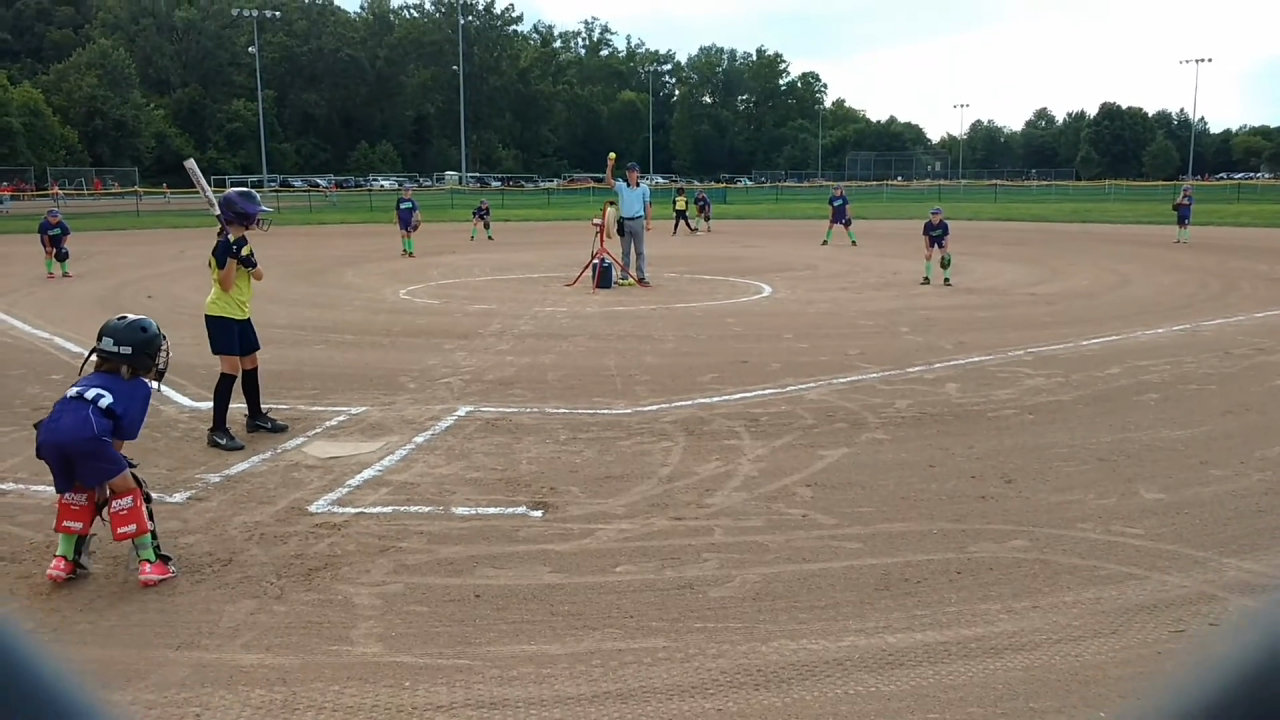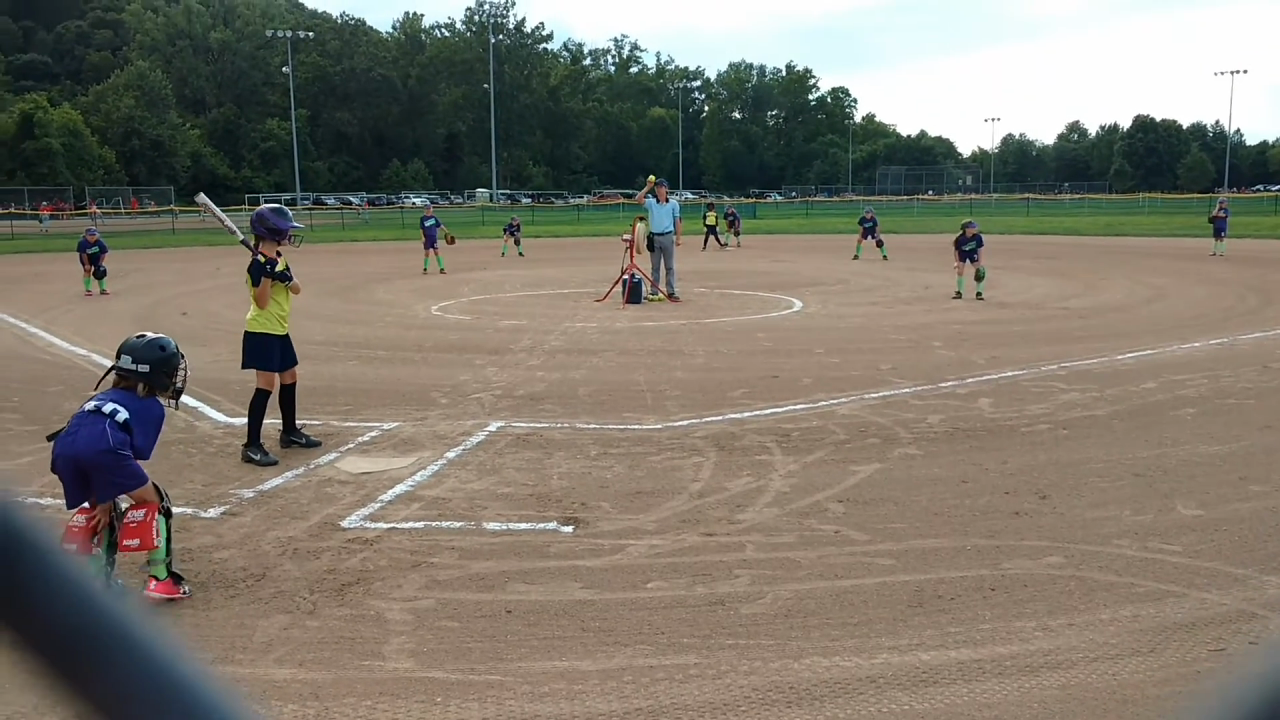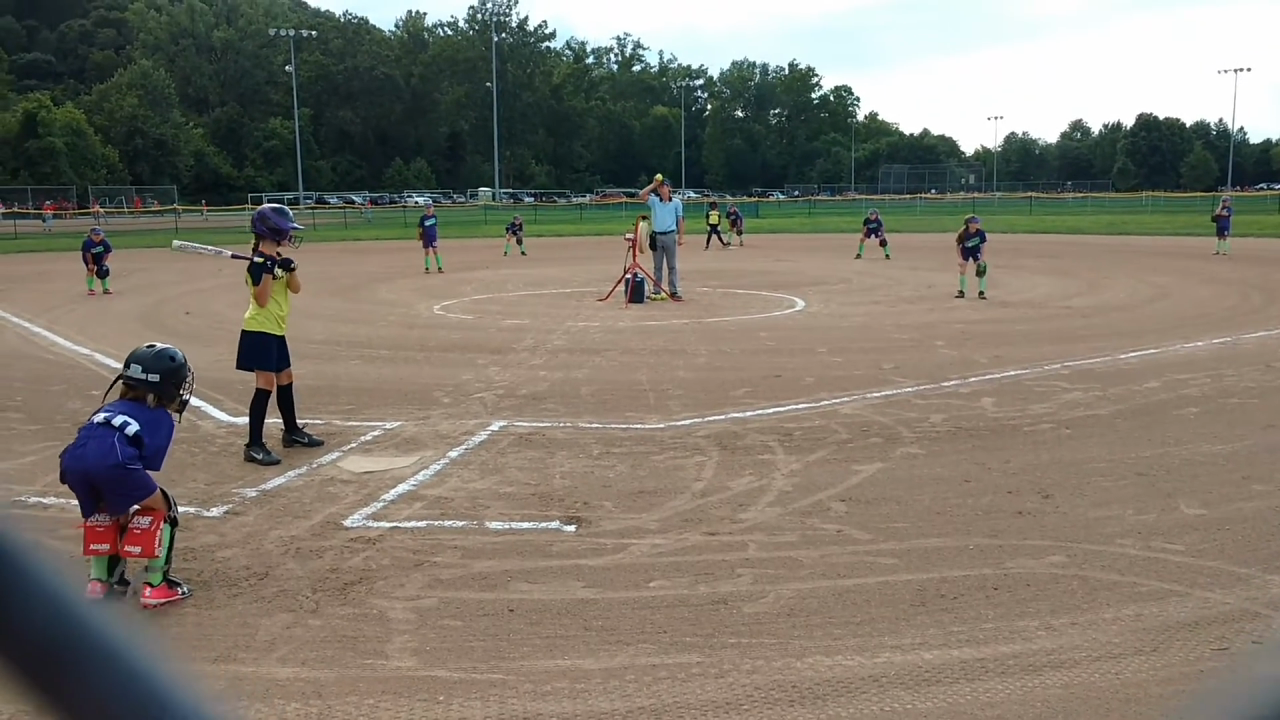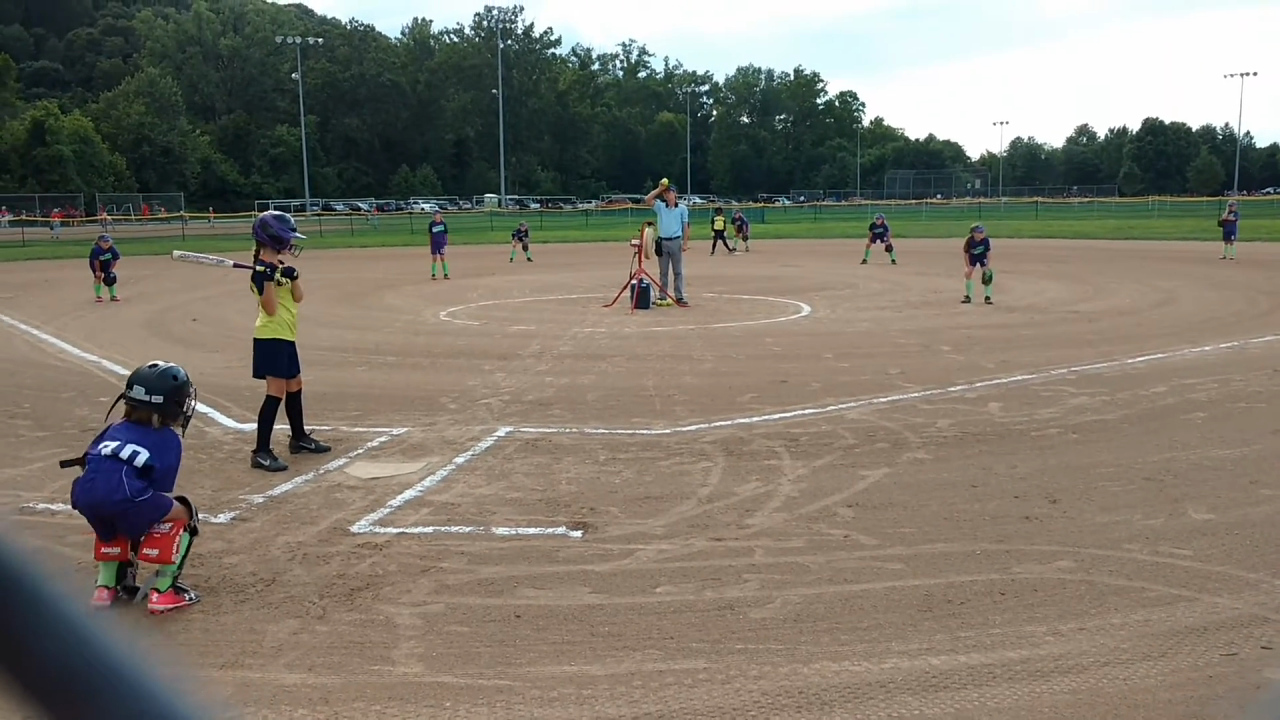
dt=0.4s
person 1, frame 1
left shoulder: (88, 379)
right shoulder: (138, 388)
right elbow: (119, 439)
right wrist: (102, 479)
left hip: (49, 434)
right hip: (86, 434)
left knee: (81, 489)
right knee: (128, 489)
left ankle: (65, 560)
right ankle: (150, 562)
person 1, frame 2
left shoulder: (105, 397)
right shoulder: (153, 407)
right elbow: (134, 457)
right wrist: (107, 500)
left hip: (64, 449)
right hip: (103, 449)
left knee: (96, 508)
right knee: (153, 502)
left ankle: (97, 575)
right ankle: (160, 579)
person 1, frame 3
left shoulder: (112, 406)
right shoulder: (162, 418)
right elbow: (146, 466)
right wrist: (124, 505)
left hip: (73, 461)
right hip: (112, 462)
left knee: (104, 511)
right knee: (161, 509)
left ankle: (99, 579)
right ankle: (156, 585)
person 1, frame 4
left shoulder: (116, 428)
right shoulder: (170, 439)
left elbow: (88, 462)
right elbow: (160, 489)
right wrist: (147, 518)
left hip: (85, 495)
right hip: (123, 497)
left knee: (116, 523)
right knee: (182, 515)
left ankle: (106, 586)
right ankle: (163, 590)
person 2, frame 1
left shoulder: (243, 242)
right shoulder: (224, 246)
left elbow: (259, 276)
right elbow: (226, 285)
left wrist: (251, 264)
right wrist: (232, 256)
left hip: (240, 314)
right hip: (222, 314)
left knee: (250, 363)
right knee: (231, 369)
left ankle: (256, 416)
right ankle: (217, 431)
person 2, frame 2
left shoulder: (278, 258)
right shoulder: (258, 263)
left elbow: (297, 290)
right elbow: (261, 303)
left wrist: (287, 278)
right wrist: (266, 275)
left hip: (279, 329)
right hip: (261, 330)
left knee: (289, 378)
right knee: (266, 384)
left ankle: (290, 431)
right ankle: (252, 446)
person 2, frame 3
left shoulder: (277, 258)
right shoulder: (258, 262)
left elbow: (296, 288)
right elbow: (261, 301)
left wrist: (291, 268)
right wrist: (267, 271)
left hip: (276, 330)
right hip: (260, 330)
left knee: (285, 379)
right knee: (266, 385)
left ankle: (292, 431)
right ankle: (254, 446)
person 2, frame 4
left shoulder: (278, 266)
right shoulder: (261, 270)
left elbow: (298, 298)
right elbow: (270, 309)
left wrist: (294, 277)
right wrist: (269, 279)
left hip: (285, 336)
right hip: (271, 337)
left knee: (294, 385)
right knee: (276, 391)
left ankle: (299, 437)
right ankle: (261, 452)
